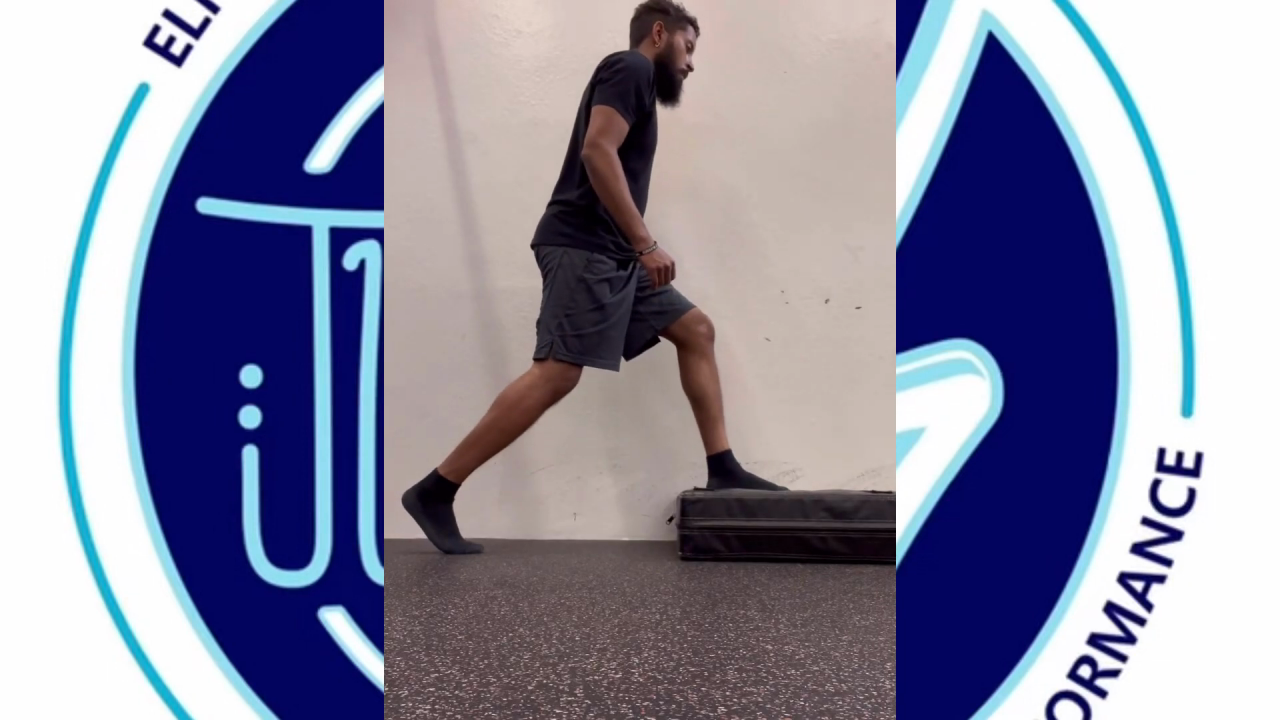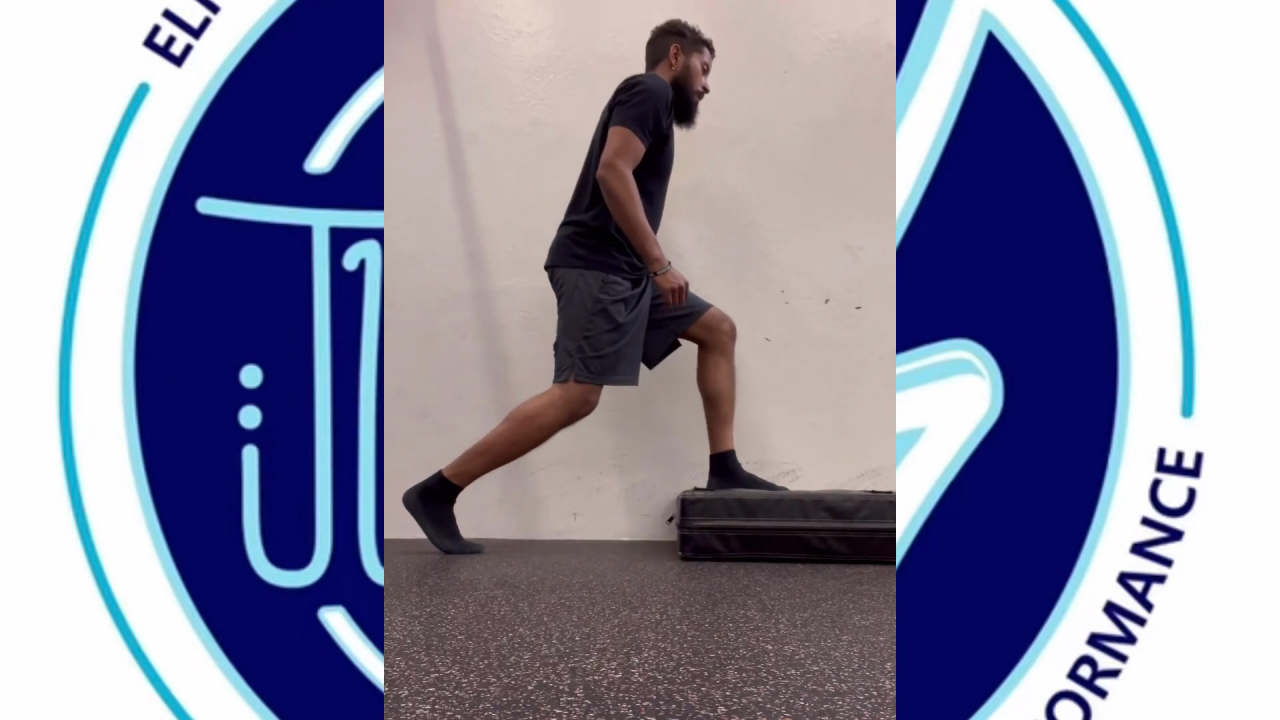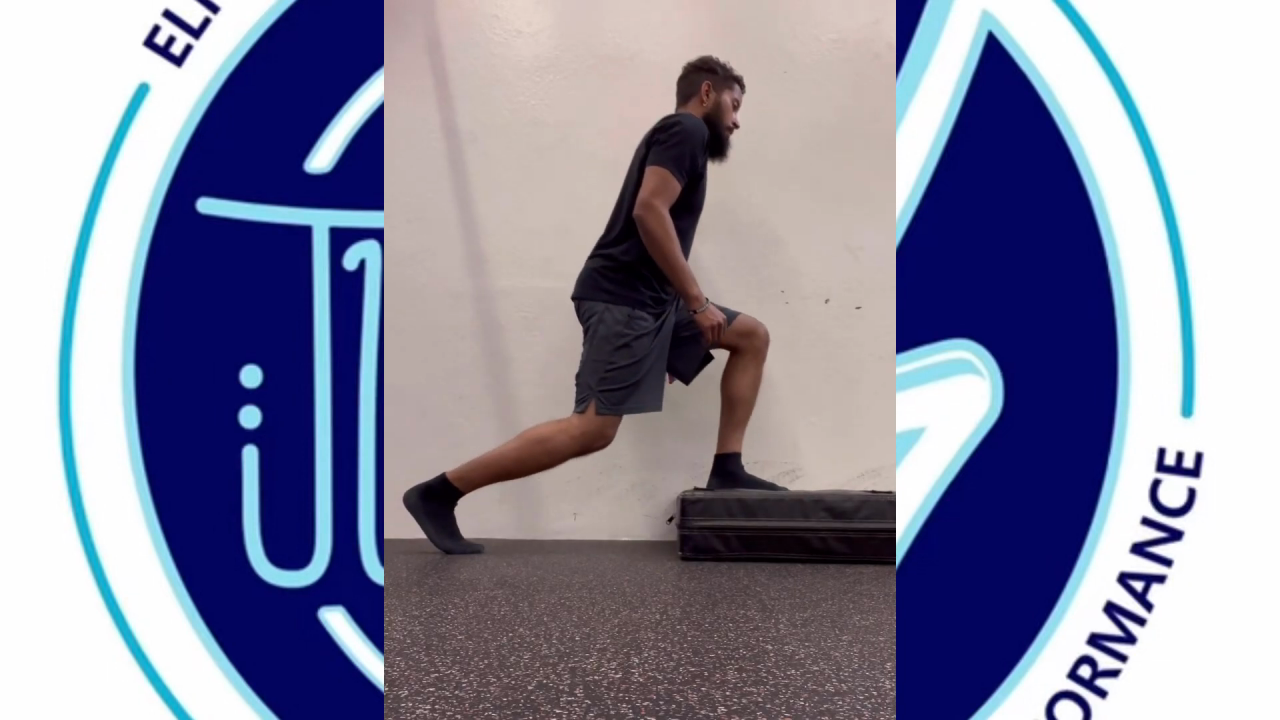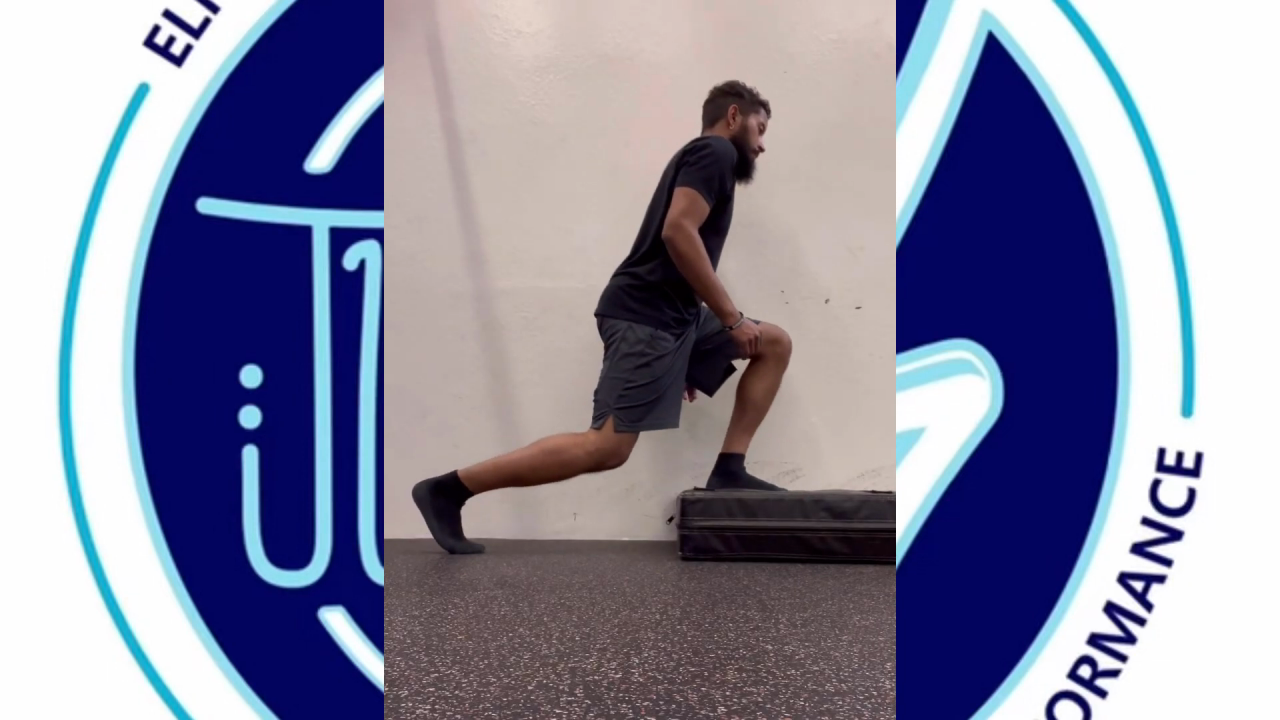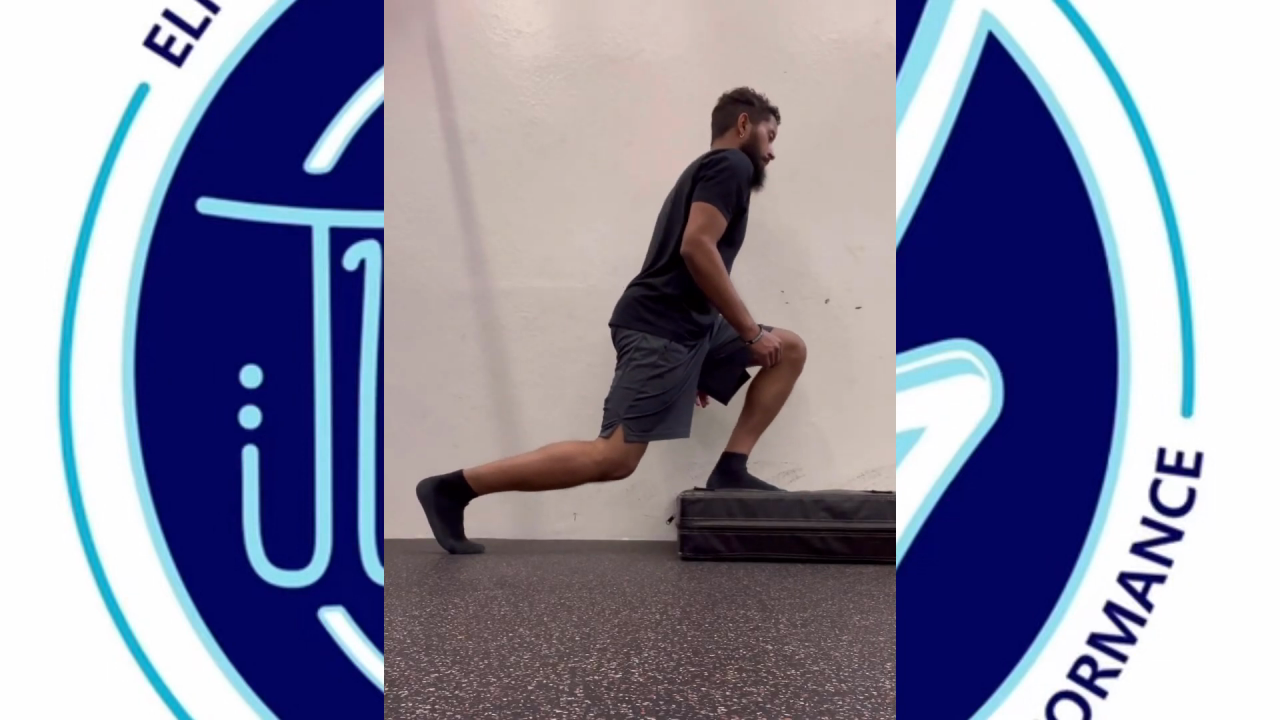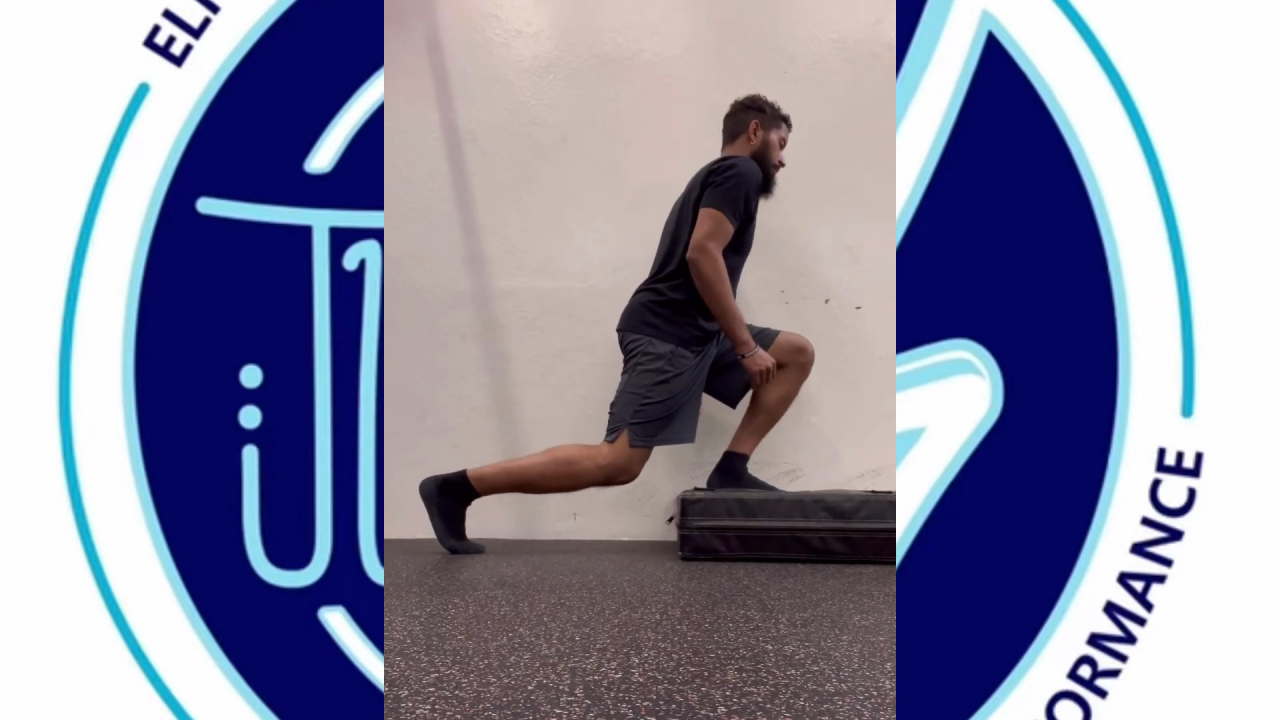
dt=0.4s
person 1, frame 1
left shoulder: (636, 82)
right shoulder: (630, 67)
right elbow: (597, 150)
right wrist: (646, 243)
left hip: (610, 252)
right hip: (583, 246)
left knee: (696, 331)
right knee: (556, 373)
left ankle: (723, 469)
right ankle: (434, 491)
person 1, frame 2
left shoulder: (651, 102)
right shoulder: (649, 89)
right elbow: (613, 171)
right wrist: (660, 264)
left hip: (623, 269)
right hip: (595, 265)
left knee: (717, 330)
right knee: (576, 395)
left ankle: (724, 470)
right ankle: (435, 493)
person 1, frame 3
left shoulder: (679, 137)
right shoulder: (685, 129)
right elbow: (648, 211)
left wrist: (666, 339)
right wrist: (697, 301)
left hip: (648, 299)
right hip: (623, 298)
left knee: (751, 335)
right knee: (592, 429)
left ankle: (726, 471)
right ankle: (438, 493)
person 1, frame 4
left shoulder: (703, 158)
right shoulder: (715, 151)
right elbow: (677, 231)
left wrist: (682, 359)
right wrist: (733, 318)
left hip: (672, 315)
right hip: (646, 317)
left knee: (775, 344)
right knee: (606, 447)
left ankle: (729, 471)
right ankle: (448, 489)
person 1, frame 5
left shoulder: (709, 170)
right shoulder: (731, 164)
right elbow: (696, 248)
left wrist: (693, 370)
right wrist: (752, 331)
left hip: (684, 325)
right hip: (661, 329)
left knee: (790, 350)
right knee: (614, 457)
left ankle: (731, 470)
right ankle: (453, 489)
person 1, frame 6
left shoulder: (718, 176)
right shoulder: (740, 171)
right elbow: (702, 254)
right wrist: (747, 347)
left hip: (689, 330)
right hip: (670, 334)
left knee: (797, 353)
right knee: (617, 462)
left ankle: (731, 470)
right ankle: (455, 488)
